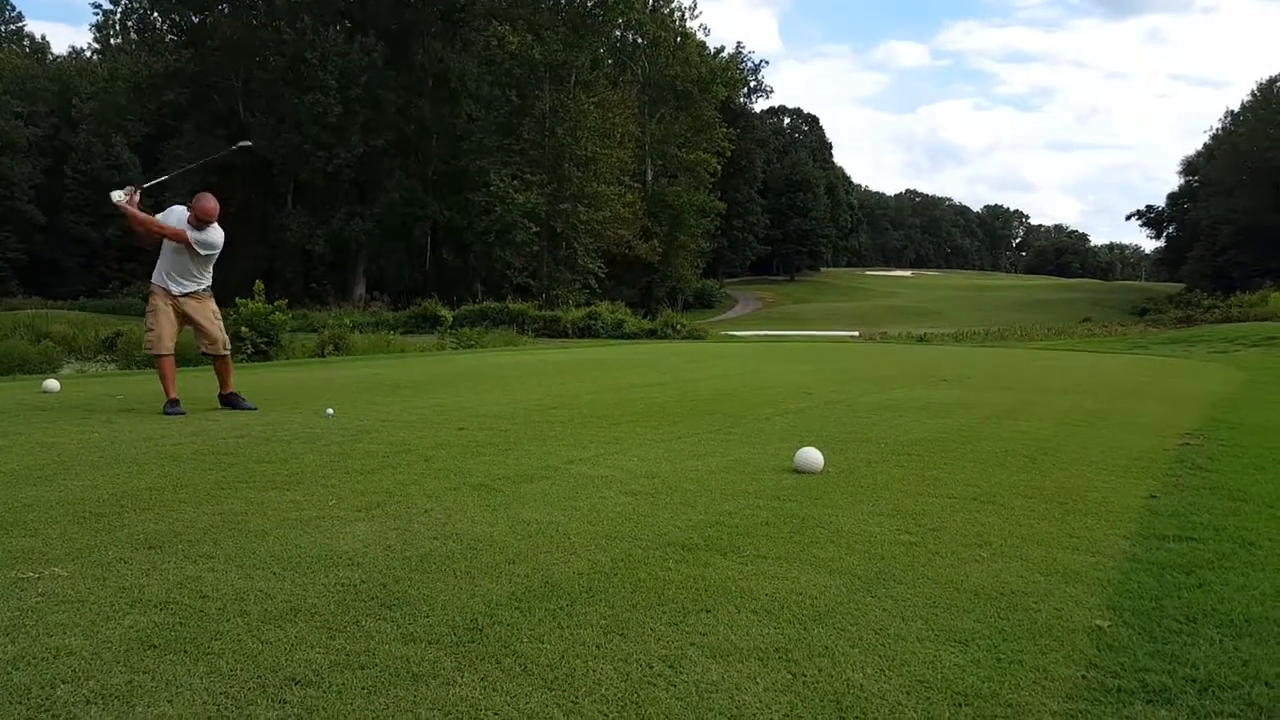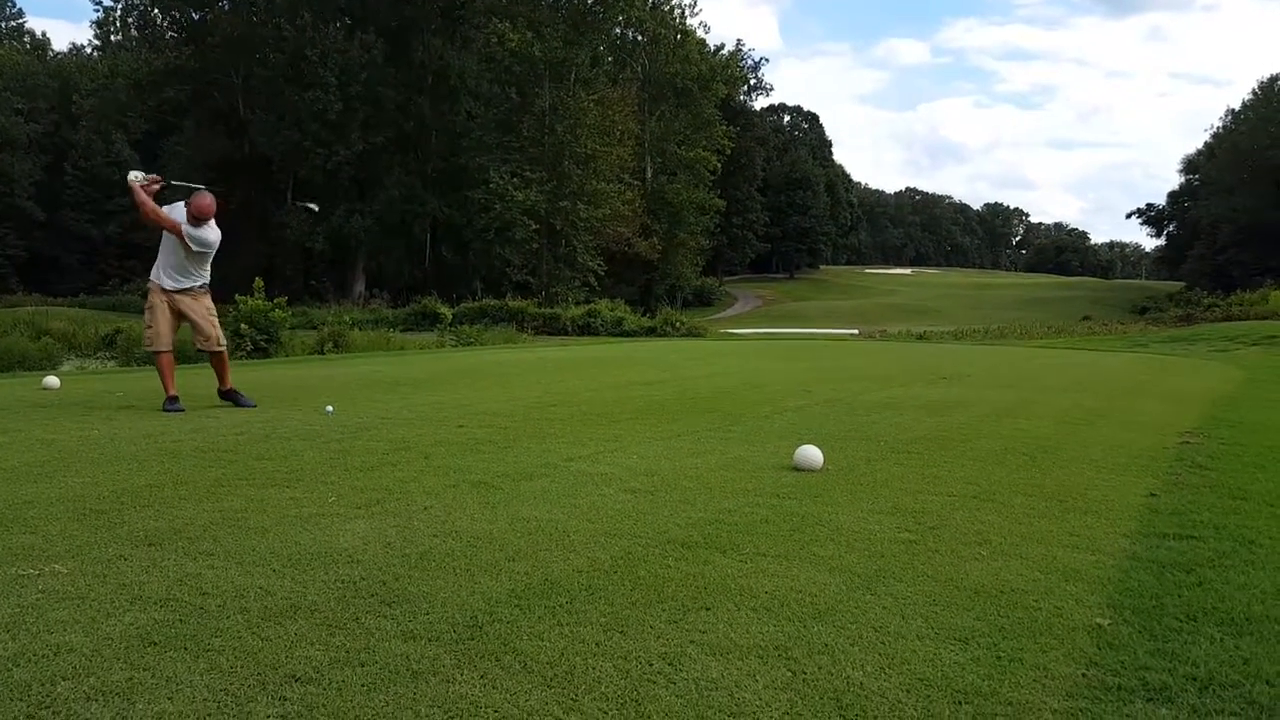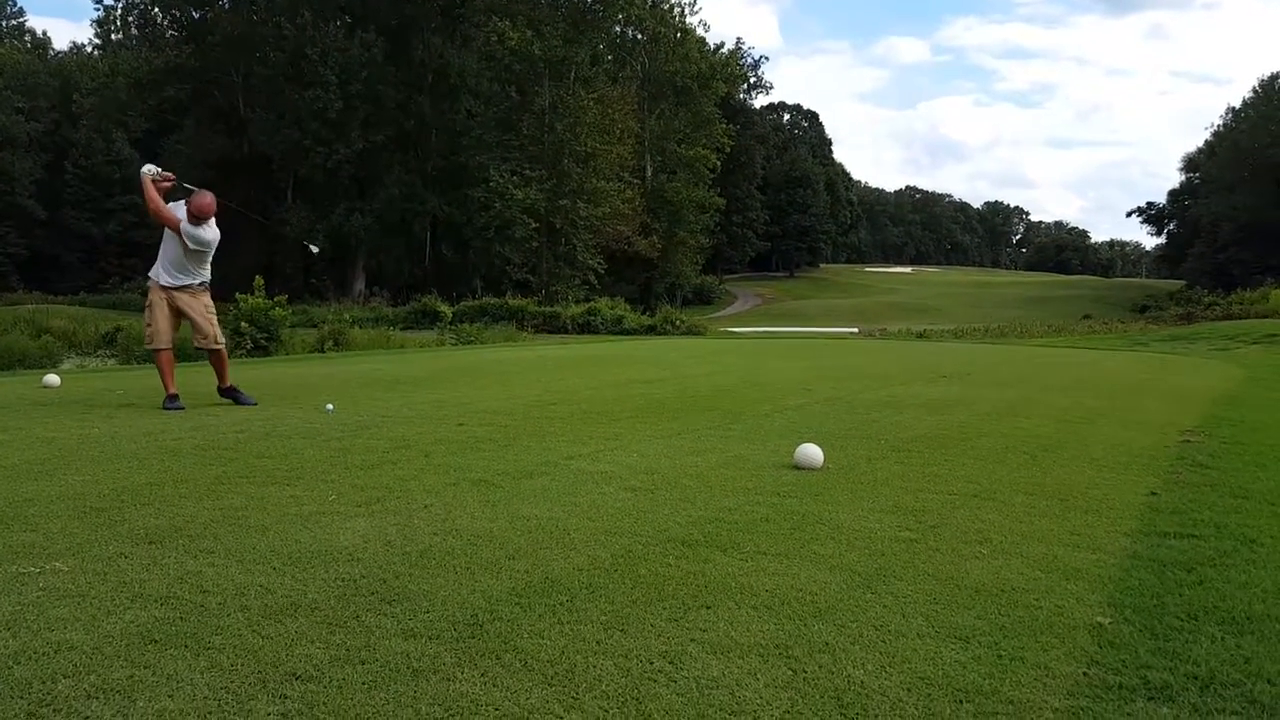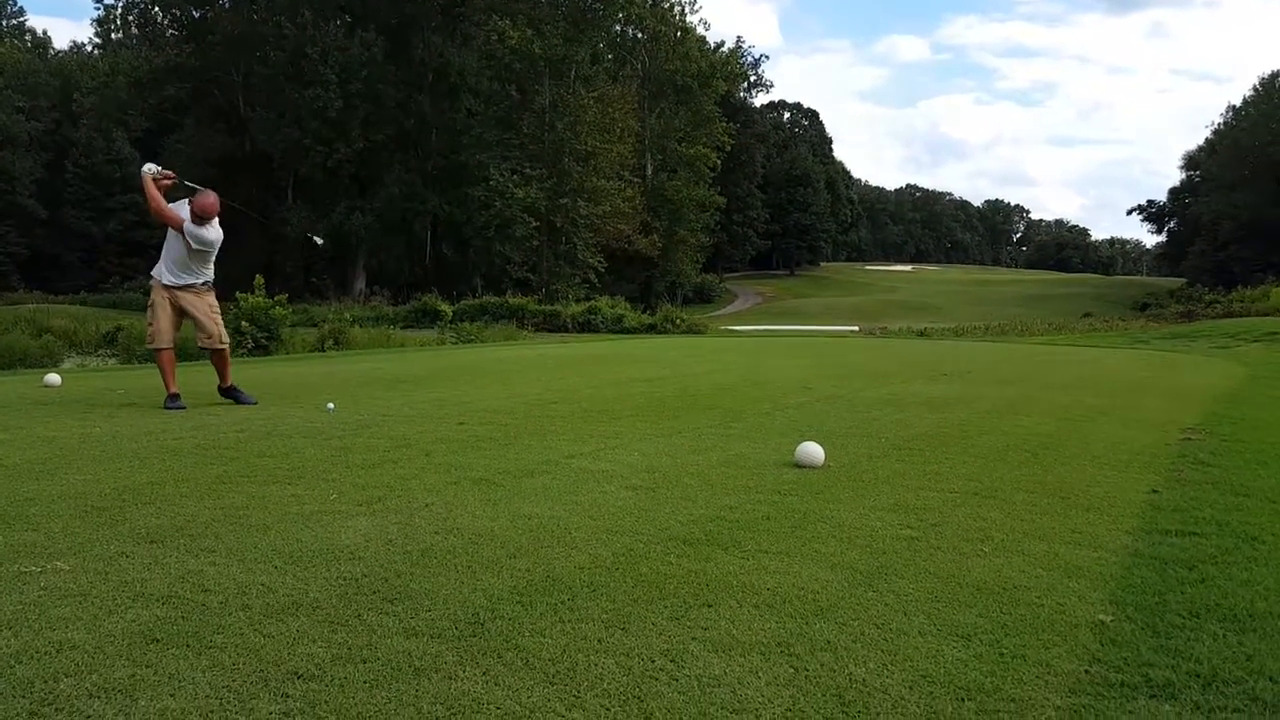
dt=0.1s
person 1, frame 1
left shoulder: (214, 238)
right shoulder: (174, 212)
left elbow: (159, 229)
right elbow: (146, 232)
left wrist: (129, 210)
right wrist: (132, 209)
left hip: (196, 295)
right hip: (162, 290)
left knee: (218, 342)
right knee: (161, 344)
left ankle: (228, 394)
right ankle: (172, 399)
person 1, frame 2
left shoulder: (210, 236)
right shoulder: (178, 208)
left elbow: (159, 219)
right elbow: (154, 218)
left wrist: (138, 190)
right wrist: (147, 194)
left hip: (193, 291)
right hip: (160, 287)
left knee: (213, 339)
right knee: (159, 340)
left ankle: (226, 388)
right ankle: (171, 395)
person 1, frame 3
left shoulder: (208, 235)
right shoulder: (181, 207)
right elbow: (156, 213)
left wrist: (146, 181)
right wrist: (159, 189)
left hip: (193, 289)
right hip: (160, 284)
left knee: (212, 337)
right knee: (159, 338)
left ankle: (226, 386)
right ankle: (171, 393)
person 1, frame 4
left shoulder: (211, 235)
right shoulder: (183, 206)
right elbow: (157, 212)
left wrist: (147, 179)
right wrist: (159, 187)
left hip: (197, 289)
right hip: (163, 284)
left knee: (216, 337)
right knee: (161, 338)
left ankle: (226, 386)
right ankle: (172, 393)
